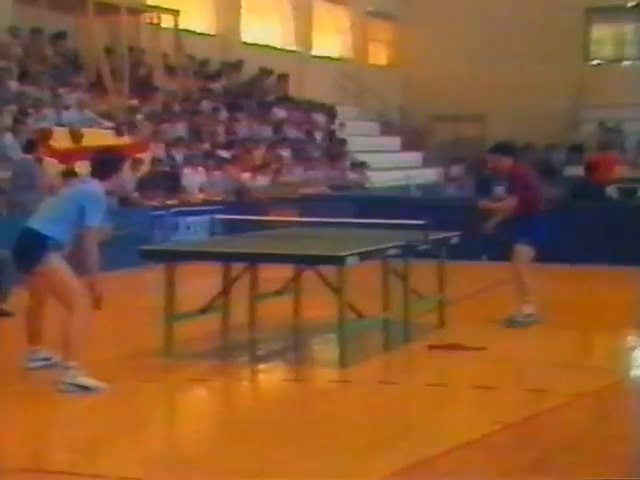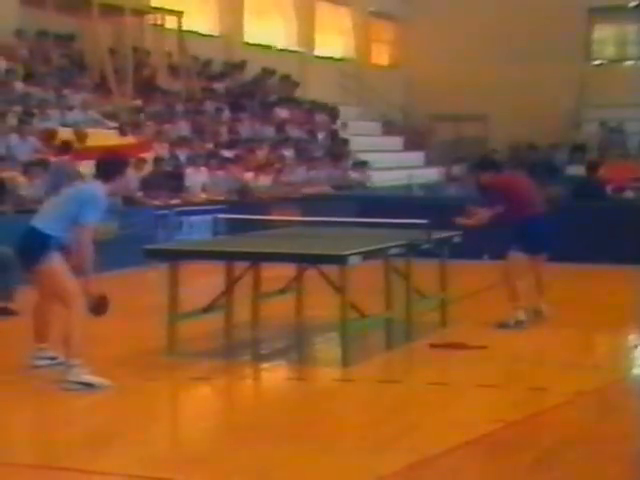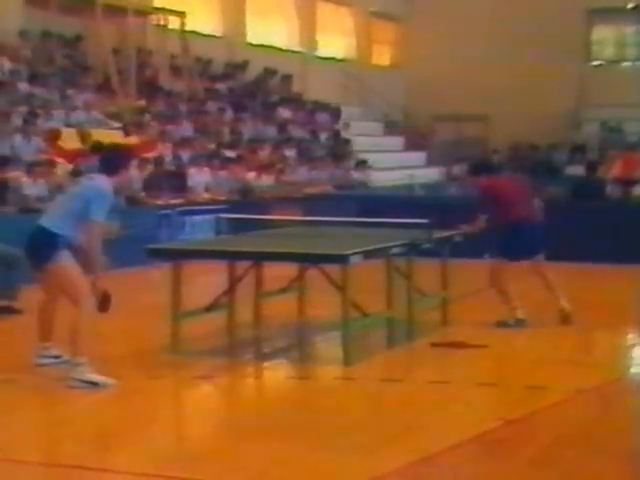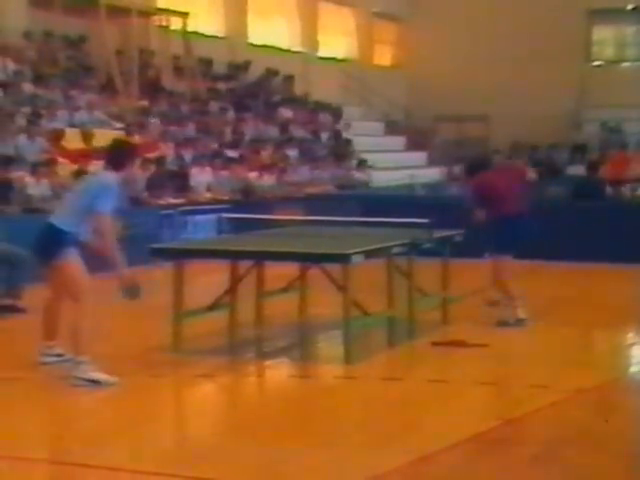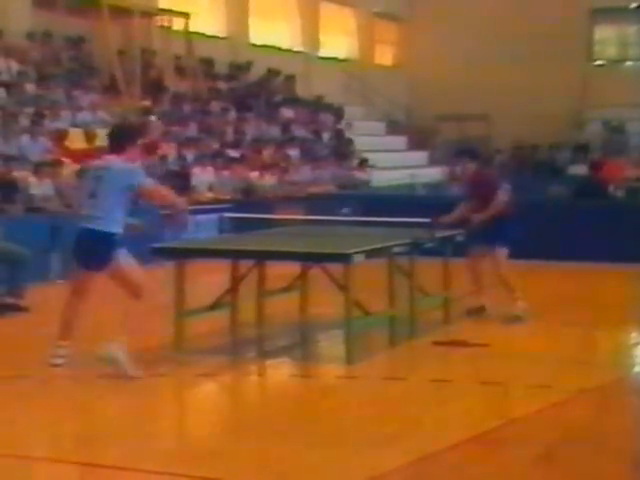
dt=0.4s
person 1, frame 1
left shoulder: (81, 187)
right shoulder: (96, 196)
right elbow: (90, 244)
right wrist: (95, 281)
left hip: (26, 242)
right hip: (40, 247)
left knee: (38, 299)
right knee: (79, 303)
left ankle: (35, 354)
right ankle: (71, 373)
person 1, frame 2
left shoulder: (84, 188)
right shoulder: (97, 197)
right elbow: (84, 243)
left wrist: (75, 264)
right wrist: (87, 281)
left hip: (31, 240)
right hip: (42, 246)
left knee: (47, 296)
right knee: (76, 302)
left ankle: (41, 352)
right ankle: (75, 371)
person 1, frame 3
left shoulder: (89, 183)
right shoulder: (103, 192)
right elbow: (93, 238)
left wrist: (91, 258)
right wrist: (95, 276)
left hip: (39, 238)
right hip: (50, 244)
left knee: (52, 295)
right knee: (85, 301)
left ankle: (45, 351)
right ankle: (80, 369)
person 1, frame 4
left shoulder: (96, 180)
right shoulder: (108, 186)
right elbow: (104, 232)
left wrist: (96, 247)
right wrist: (120, 266)
left hip: (49, 236)
right hip: (59, 242)
left knee: (59, 294)
right knee: (83, 301)
left ankle: (50, 348)
right ankle: (82, 367)
person 1, frame 5
left shoulder: (92, 169)
right shoulder: (128, 170)
right elbow: (162, 195)
right wrist: (180, 205)
left hip: (83, 240)
right hip: (105, 243)
left knee: (77, 294)
right knee: (145, 295)
left ankle: (60, 349)
right ankle: (119, 346)
person 2, frame 1
left shoulder: (519, 174)
right shoulder: (515, 174)
left elbow: (511, 204)
right elbow: (512, 204)
left wrist: (488, 205)
right wrist: (495, 220)
left hip: (530, 224)
right hip: (524, 223)
left knee: (519, 265)
right knee: (522, 266)
left ankle: (526, 311)
right ankle: (530, 310)
person 2, frame 2
left shoulder: (496, 184)
right shoulder: (516, 178)
left elbow: (487, 216)
left wrist: (467, 222)
right wrist: (479, 213)
left hip: (527, 225)
right hip: (541, 222)
left knee: (509, 272)
right knee: (537, 269)
left ankle: (519, 316)
right ankle: (540, 307)
person 2, frame 3
left shoulder: (486, 188)
right shoulder: (517, 180)
left elbow: (483, 220)
right elbow: (536, 203)
left wrist: (470, 229)
right wrist: (537, 221)
left hip: (511, 229)
right hip: (530, 227)
left knee: (496, 276)
right knee: (541, 270)
left ankle: (517, 315)
right ankle: (563, 307)
person 2, frame 4
left shoulder: (479, 183)
right shoulder: (508, 168)
left elbow: (481, 216)
right elbow: (529, 177)
left wrist: (479, 215)
left hip: (505, 222)
right hip: (517, 218)
left knee: (500, 271)
right knee: (500, 264)
left ankle: (519, 313)
right ankle: (501, 297)
person 2, frame 5
left shoulder: (487, 176)
right shoulder: (472, 180)
left elbow: (503, 197)
right elbow: (468, 204)
left wrist: (482, 216)
right wrist: (449, 218)
left hip: (499, 221)
right hip: (484, 223)
left knee: (499, 266)
right knee: (473, 261)
left ankle: (518, 304)
right ankle: (480, 303)
